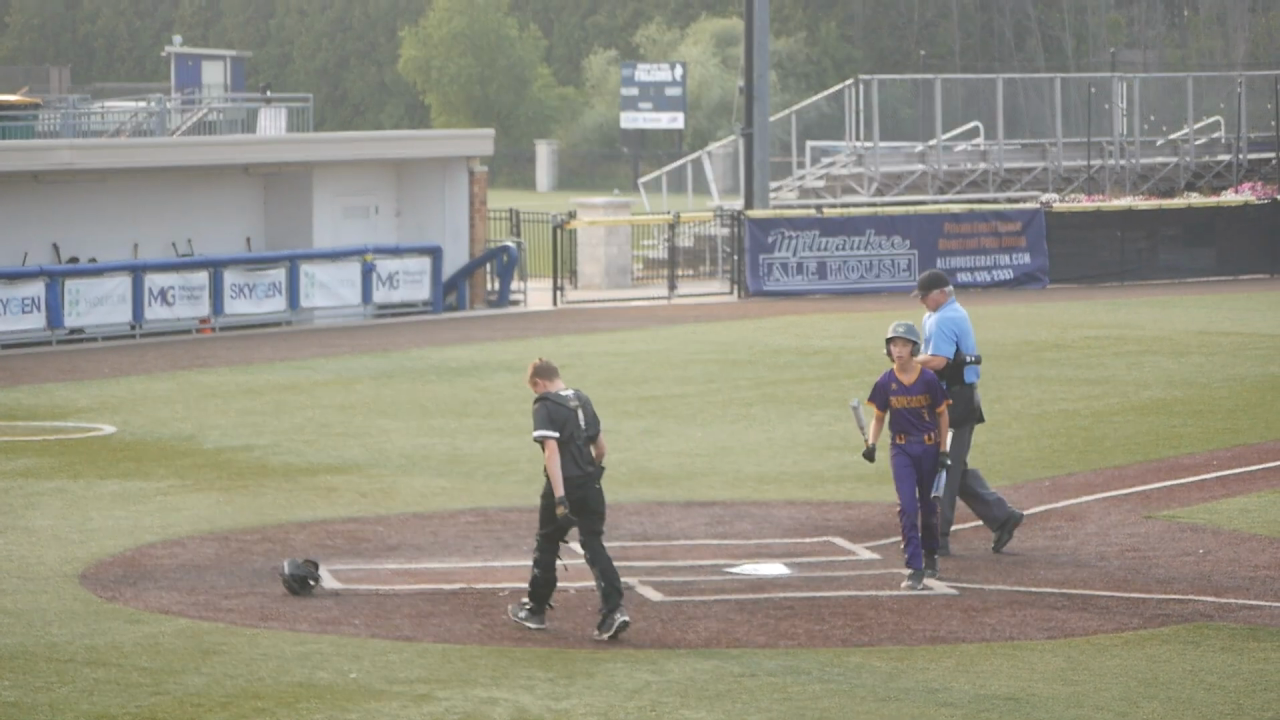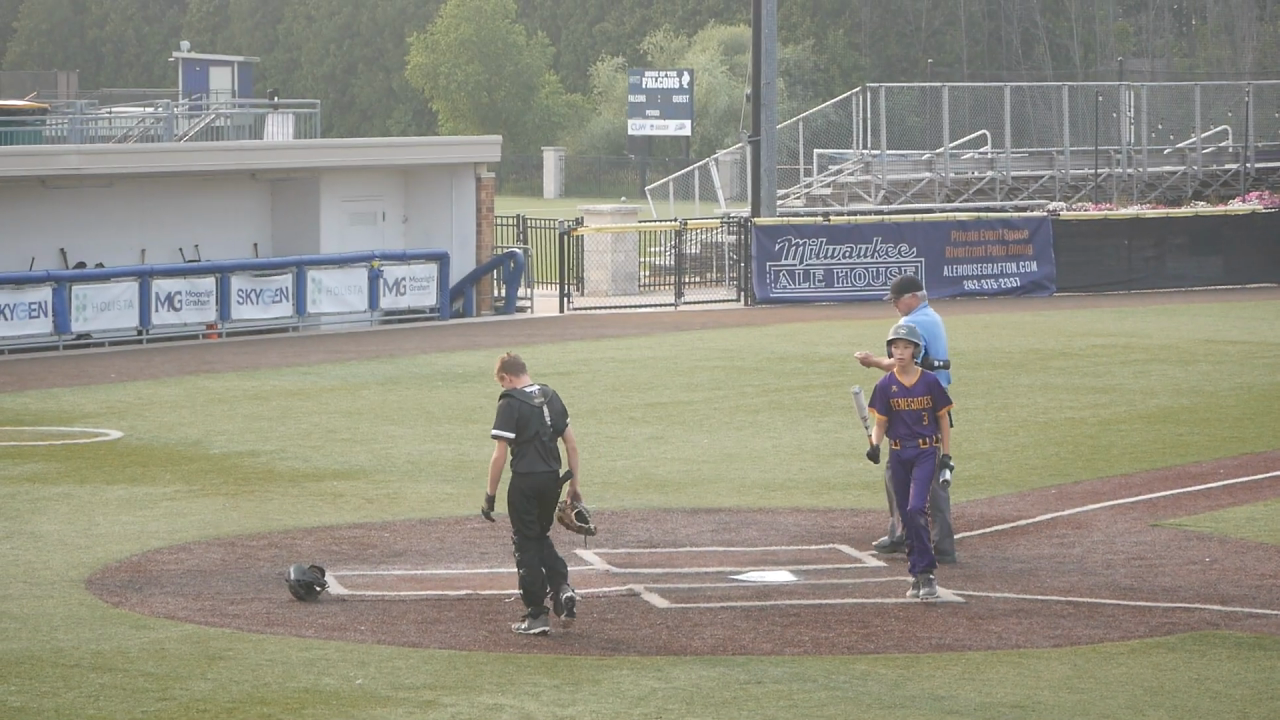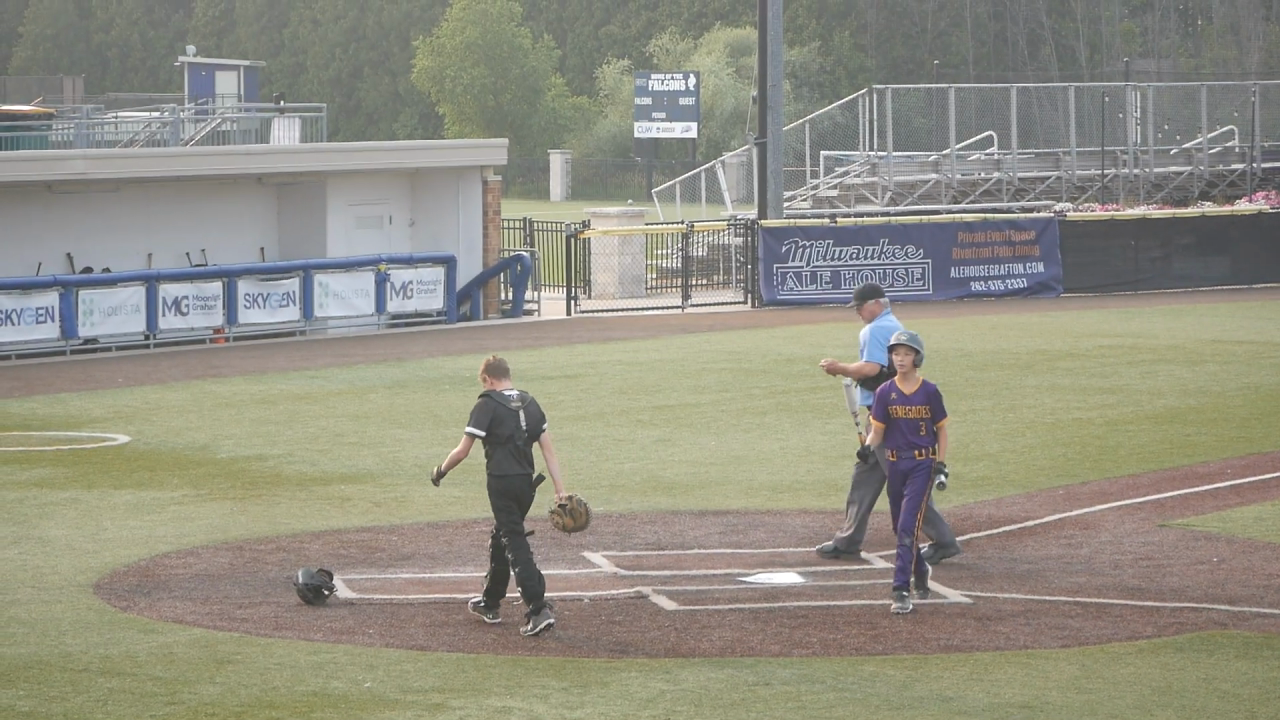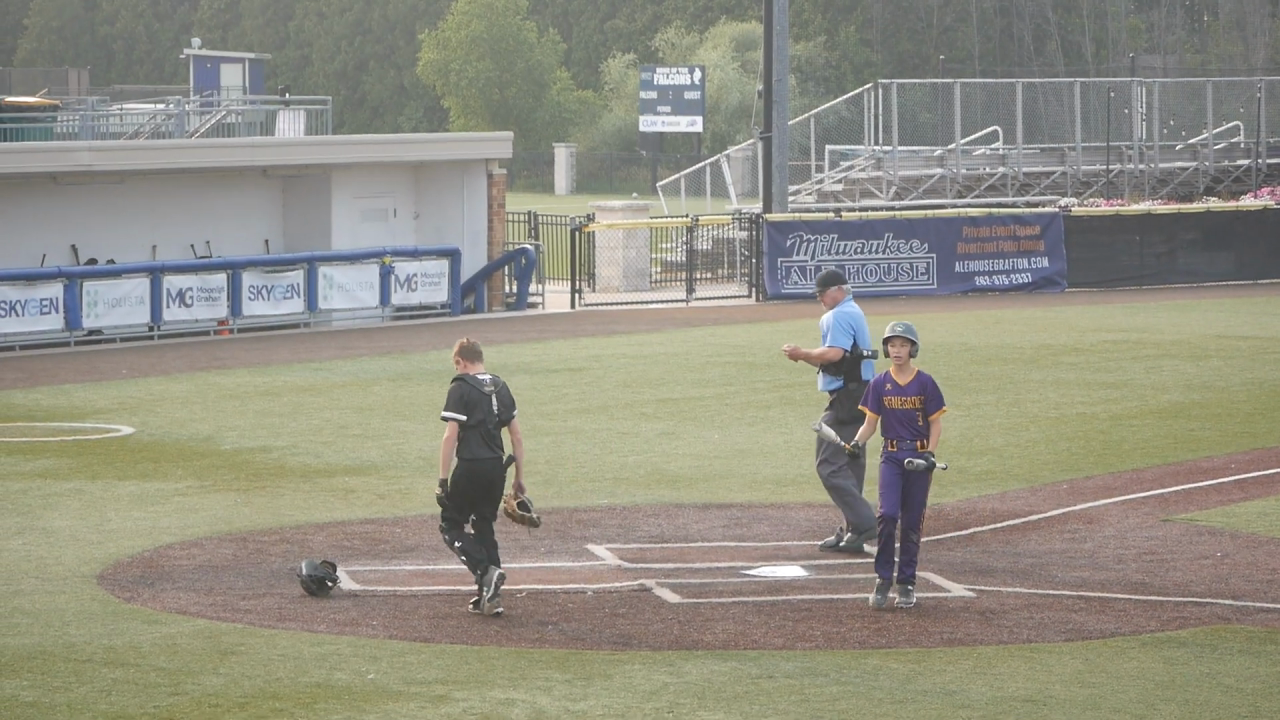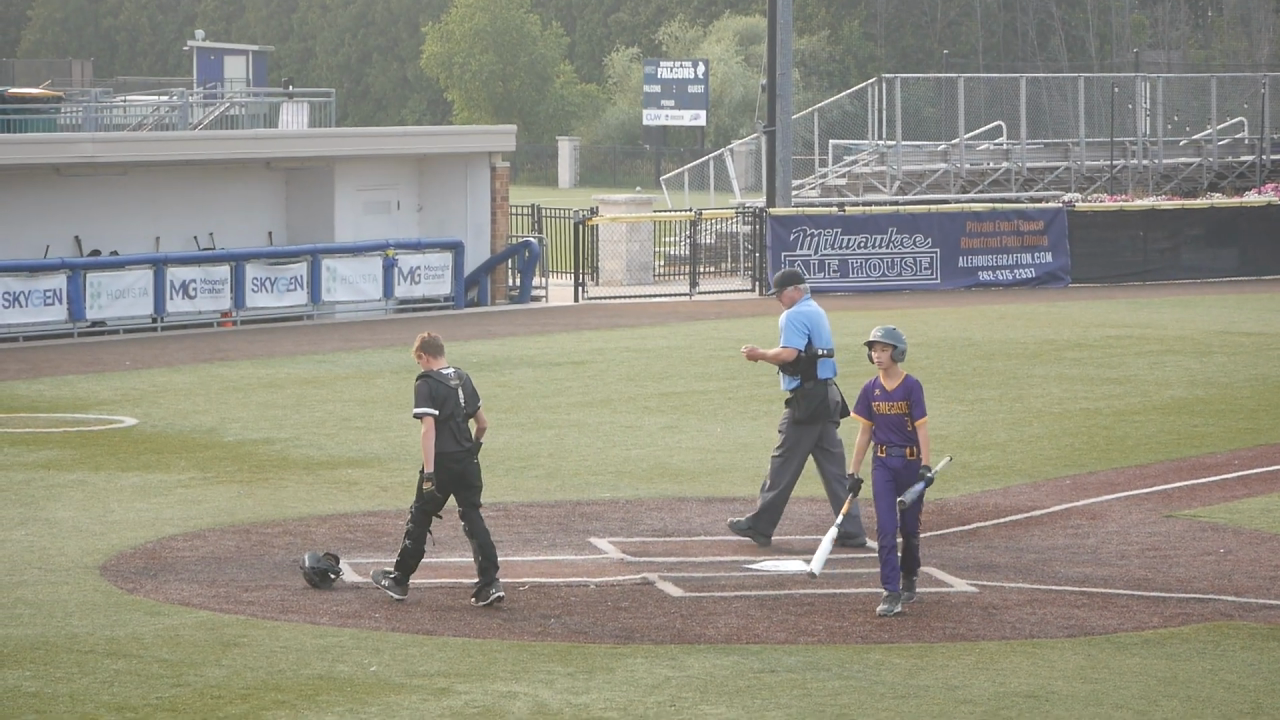
dt=0.3s
person 1, frame 1
left shoulder: (942, 320)
right shoulder: (954, 314)
left elbow: (936, 361)
left hip: (952, 401)
right hip: (963, 400)
right knee: (956, 470)
left ankle: (936, 538)
right ankle: (1002, 516)
person 1, frame 2
left shoulder: (913, 324)
right shoulder: (933, 319)
left wrist: (873, 361)
right wrist: (876, 361)
left ankle: (943, 546)
right ankle: (901, 536)
person 1, frame 3
left shoulder: (877, 329)
right shoulder: (893, 326)
left elbow: (870, 369)
left wrist: (839, 368)
right wrist: (842, 369)
right knee: (865, 477)
left ankle: (942, 539)
right ankle: (848, 542)
person 1, frame 4
left shoulder: (839, 315)
right shoulder: (854, 313)
left elbow: (832, 354)
left wrist: (802, 353)
right wrist: (803, 355)
left hip: (845, 399)
right hip: (856, 397)
left knee: (829, 465)
right knee: (850, 466)
left ankle: (863, 522)
right ankle: (853, 534)
person 1, frame 5
left shoulder: (795, 315)
right shoulder: (817, 311)
left elbow: (788, 354)
left wrist: (759, 354)
right wrist: (762, 355)
left hip: (806, 398)
right hip: (826, 395)
left knee: (785, 462)
right knee: (832, 464)
left ankle: (761, 524)
right ankle: (851, 529)
person 2, frame 1
left shoulder: (929, 379)
right shoulder: (885, 382)
left elbow: (942, 415)
right elbow: (879, 418)
left wrist: (943, 451)
right wrist: (871, 444)
left hip: (928, 447)
right hip: (901, 448)
left knee: (929, 506)
right knee: (908, 506)
left ankle: (930, 556)
right ankle: (915, 568)
person 2, frame 2
left shoulder: (930, 382)
right shoulder: (885, 385)
left elbow: (943, 418)
right elbow: (880, 423)
left wrist: (946, 454)
right wrist: (875, 444)
left hip: (926, 452)
right hip: (898, 454)
left knee: (918, 509)
right knee: (907, 515)
left ankle: (927, 573)
right ankle: (919, 571)
person 2, frame 3
left shoulder: (930, 391)
right shoulder: (884, 392)
left elbow: (941, 429)
right elbow: (877, 431)
left wrist: (941, 463)
right wrist: (868, 446)
left hip: (922, 464)
right hip: (895, 464)
left knee: (908, 526)
right knee: (901, 527)
left ankle: (901, 591)
right ankle: (920, 571)
person 2, frame 4
left shoulder: (925, 382)
right shoulder: (879, 383)
left elbow: (936, 422)
right elbow: (871, 421)
left wrist: (930, 452)
right wrist: (857, 443)
left hip: (919, 455)
right hip: (891, 455)
left knee: (912, 523)
right knee: (888, 515)
left ankle: (906, 584)
right ankle: (883, 581)
person 2, frame 5
left shoulder: (912, 386)
right shoulder: (870, 389)
left elbow: (921, 428)
right elbow: (865, 432)
left wrist: (926, 465)
right wrist: (854, 471)
left hip: (910, 461)
right hip: (882, 462)
left knee: (910, 526)
right knee: (886, 526)
left ankle: (910, 576)
right ankle: (891, 592)
person 3, frame 1
left shoulder: (545, 407)
right shoulder: (583, 402)
left elbow: (551, 454)
right elbow: (600, 449)
left wrist: (560, 499)
left hip: (561, 488)
right hip: (590, 485)
left knee: (546, 547)
right knee: (594, 547)
left ankle: (535, 610)
right ankle: (613, 610)
person 3, frame 2
left shoulder: (509, 404)
right shoulder: (551, 397)
left elbow: (500, 456)
right elbow: (571, 444)
left wrist: (490, 496)
right wrist: (574, 484)
left hip: (525, 482)
right hip: (552, 480)
left knee: (526, 546)
right knee: (541, 540)
left ankle: (536, 616)
right ankle: (562, 589)
person 3, frame 3
left shoulder: (486, 405)
right shoulder: (530, 404)
left elbow: (463, 450)
right elbow: (548, 448)
left wrist: (440, 471)
right wrist: (560, 489)
left hip: (501, 484)
right hip: (526, 483)
left knee: (516, 545)
right knee: (501, 539)
left ankle: (539, 610)
right ankle: (489, 604)
person 3, frame 4
left shoulder: (459, 389)
right shoulder: (501, 387)
left elbow: (451, 436)
right elbow: (516, 436)
left wrist: (443, 479)
right wrist: (518, 477)
left hip: (470, 468)
right hip: (495, 468)
left knee: (451, 525)
right knee: (484, 528)
left ankle: (487, 572)
right ankle: (487, 598)
person 3, frame 5
left shoulder: (426, 384)
right shoulder: (464, 379)
left elbow: (428, 430)
right elbow: (482, 424)
left wrist: (429, 474)
left hip: (442, 462)
right hip: (467, 461)
left knee: (419, 518)
right knee: (473, 519)
left ankle: (399, 580)
right ankle: (490, 583)
